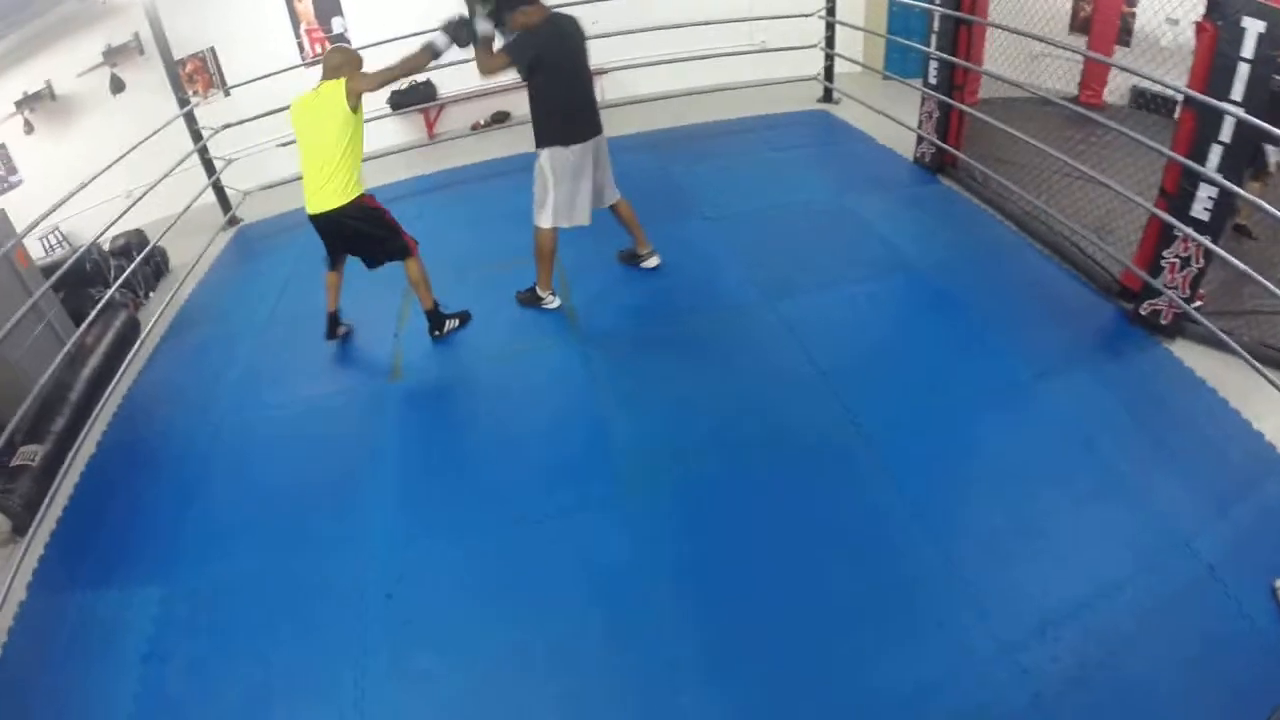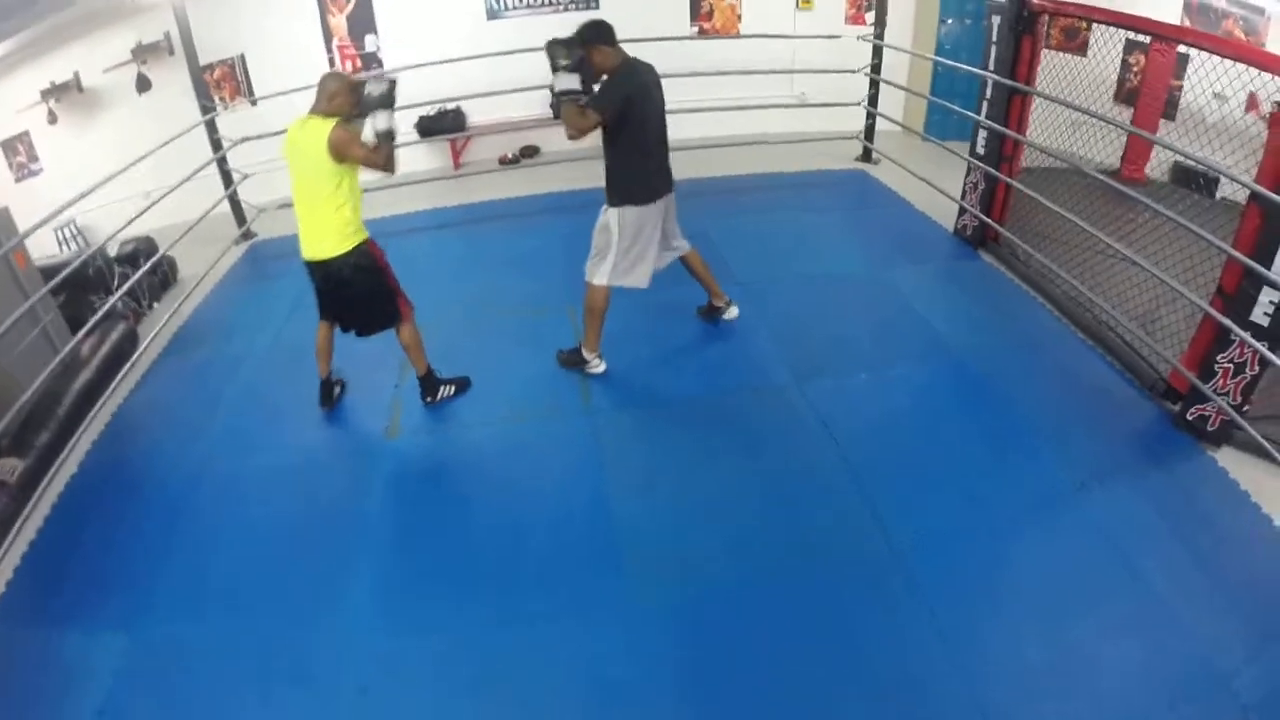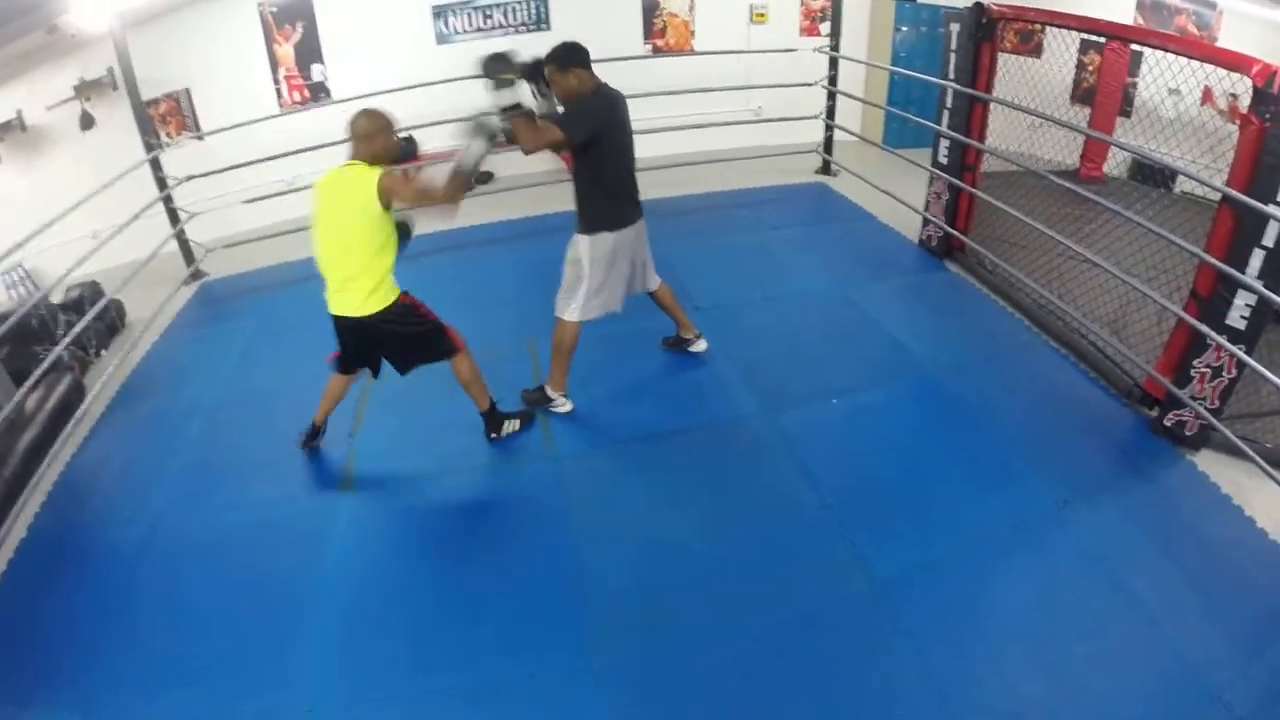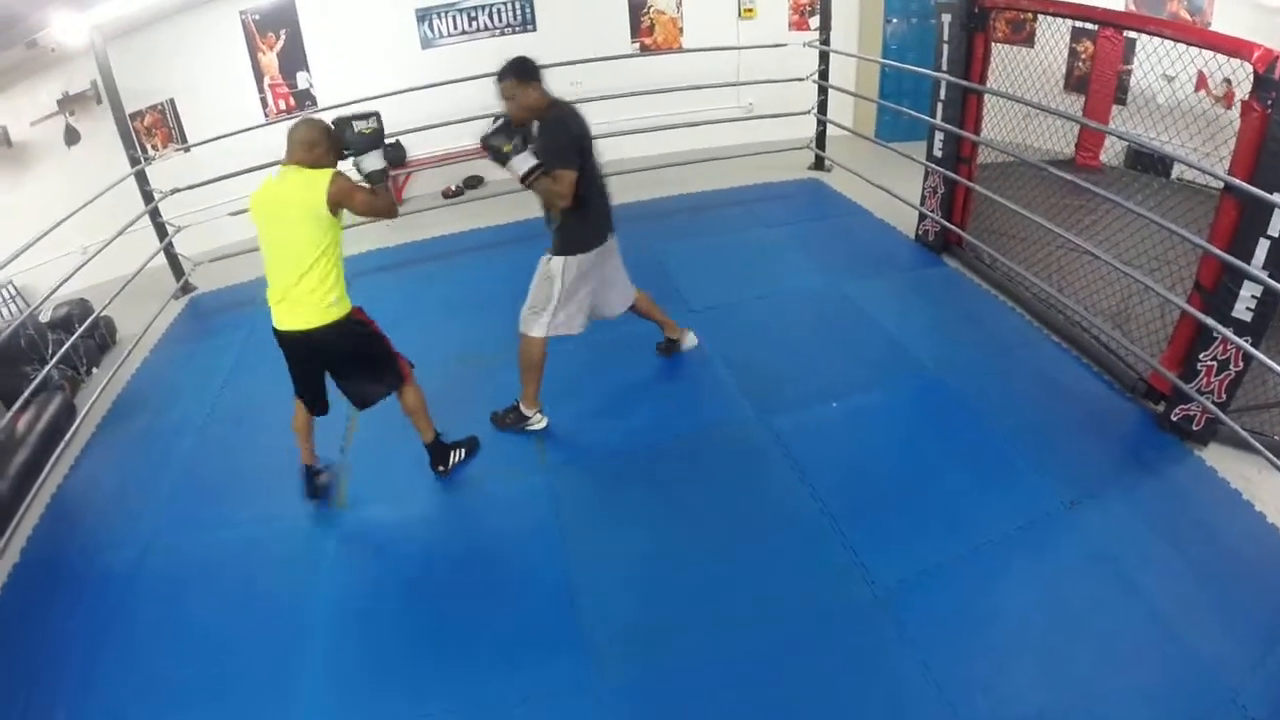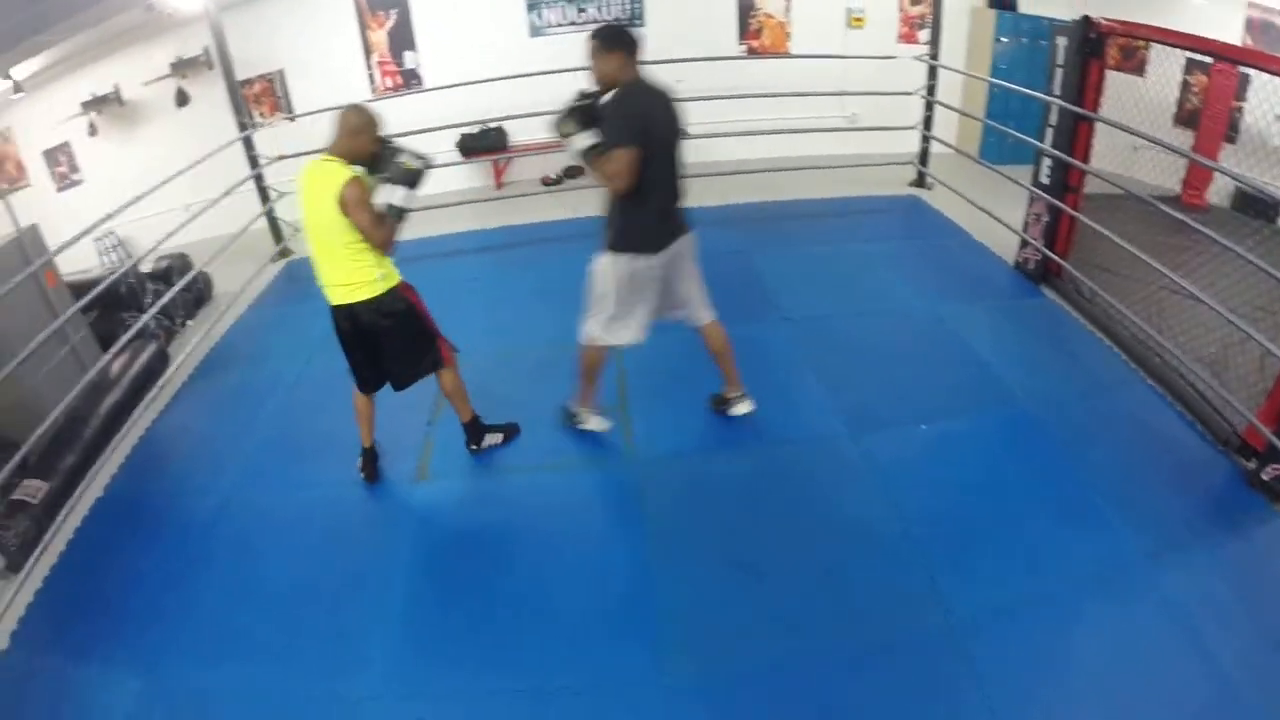
dt=1s
person 1, frame 1
left shoulder: (537, 38)
left elbow: (487, 67)
left hip: (559, 141)
right hip: (590, 131)
left knee: (546, 217)
right knee: (611, 195)
left ankle: (545, 291)
right ankle: (645, 251)
person 1, frame 2
left shoulder: (620, 83)
right shoulder: (643, 70)
left elbow: (576, 128)
left wrist: (566, 81)
right wrist: (584, 92)
left hip: (630, 197)
right hip: (660, 186)
left knee: (599, 273)
right knee: (678, 246)
left ankle: (590, 354)
right ankle: (721, 302)
person 1, frame 3
left shoulder: (590, 108)
right shoulder: (608, 98)
left elbow: (532, 143)
right elbow: (563, 136)
left hip: (602, 226)
right hip: (628, 216)
left knee: (570, 307)
right knee: (647, 279)
left ankle: (555, 392)
right ankle: (691, 335)
person 1, frame 4
left shoulder: (557, 127)
right shoulder: (560, 115)
left elbow: (562, 195)
left wrist: (517, 159)
right wrist: (516, 149)
left hip: (575, 243)
right hip: (598, 232)
left knee: (533, 324)
right knee: (618, 293)
left ankle: (529, 410)
right ankle: (678, 335)
person 1, frame 5
left shoulder: (622, 105)
right shoulder: (659, 99)
left elbow: (619, 178)
left wrist: (582, 138)
right wrist: (599, 123)
left hip: (633, 245)
right hip: (674, 233)
left knee: (598, 329)
right knee: (702, 314)
left ankle: (587, 410)
right ankle: (736, 394)
person 2, frame 1
left shoulder: (297, 107)
right shoulder: (346, 88)
right elbow: (402, 69)
right wrist: (444, 38)
left hip: (317, 209)
right hip: (348, 203)
left knee: (337, 260)
right knee: (408, 251)
left ankle: (333, 322)
right ankle: (436, 321)
person 2, frame 2
left shoulder: (294, 132)
right shoulder: (337, 133)
right elbow: (386, 163)
left wrist: (356, 119)
right wrist: (383, 116)
left hip: (313, 252)
right hip: (348, 249)
left knee: (327, 316)
right knee: (401, 314)
left ankle: (326, 387)
right ankle: (429, 386)
person 2, frame 3
left shoulder: (326, 184)
right shoulder: (382, 182)
right elbow: (447, 196)
left hip: (342, 308)
right hip: (380, 305)
left knee: (348, 368)
right knee: (456, 347)
left ankle: (314, 432)
right ankle: (493, 422)
person 2, frame 4
left shoulder: (259, 196)
right shoulder: (328, 184)
right elbow: (388, 209)
right wrist: (371, 158)
left hip: (286, 327)
right hip: (333, 320)
left knee: (305, 400)
right knee: (402, 376)
left ankle: (311, 473)
right ankle: (439, 453)
person 2, frame 5
left shoulder: (310, 174)
right shoulder: (349, 184)
right elbow: (383, 242)
left wrist: (378, 188)
right wrist: (398, 195)
left hip: (342, 304)
right hip: (381, 295)
left knee: (364, 382)
right knee: (443, 359)
left ankle: (368, 456)
right ankle: (475, 433)
